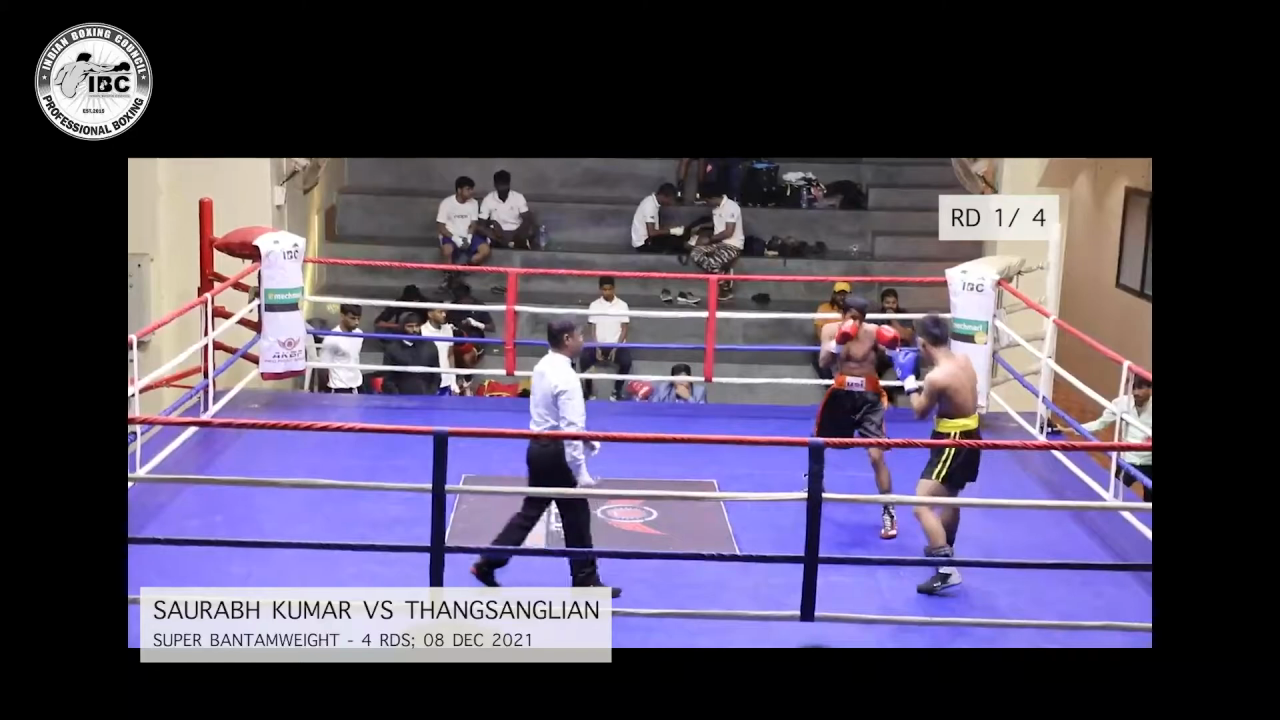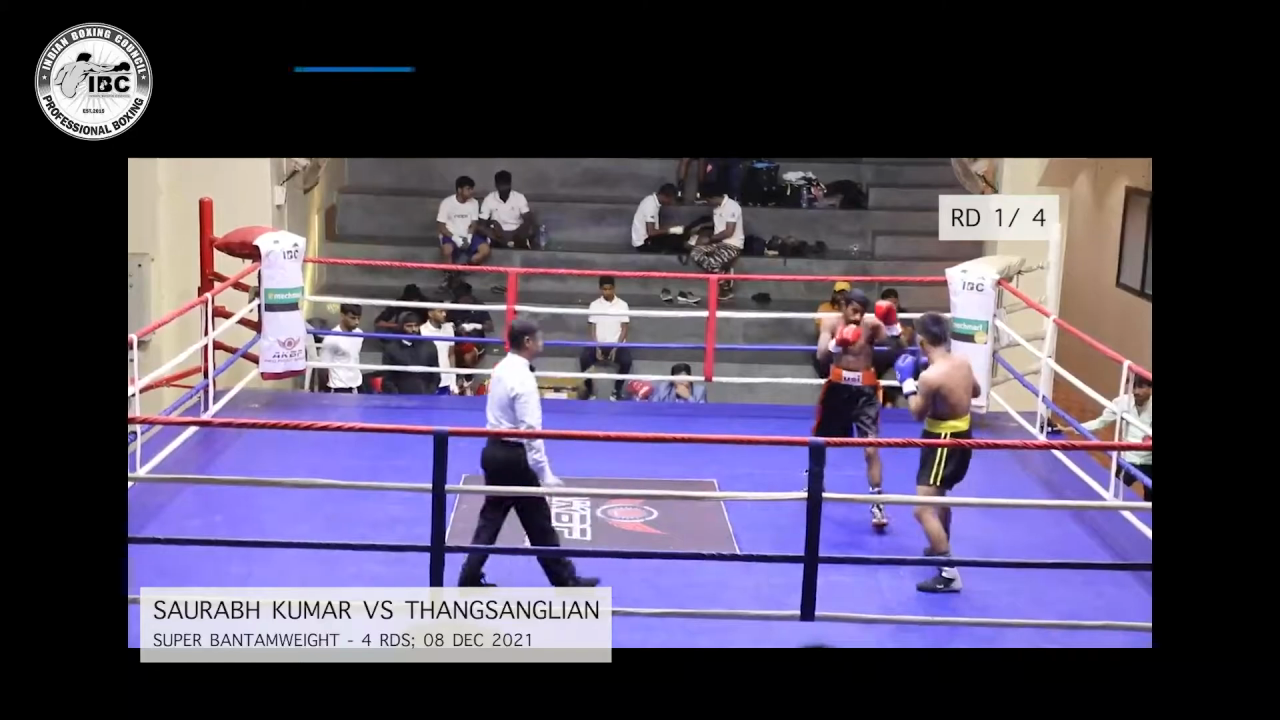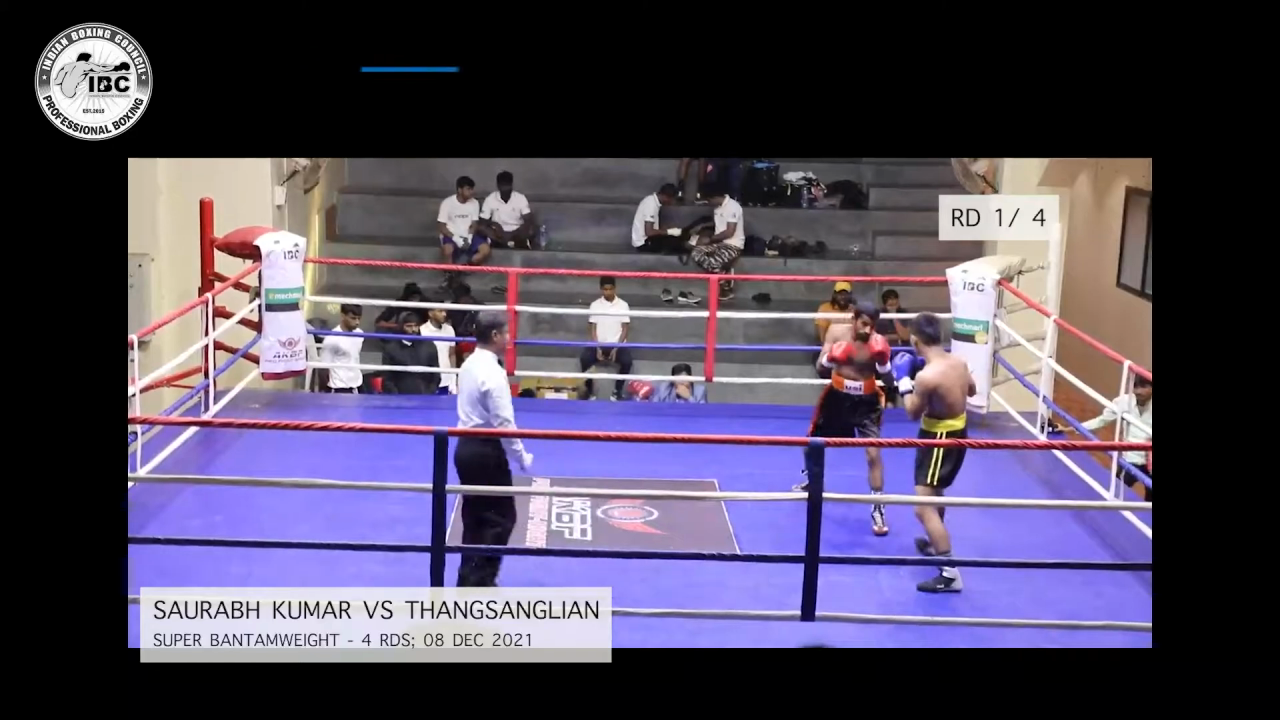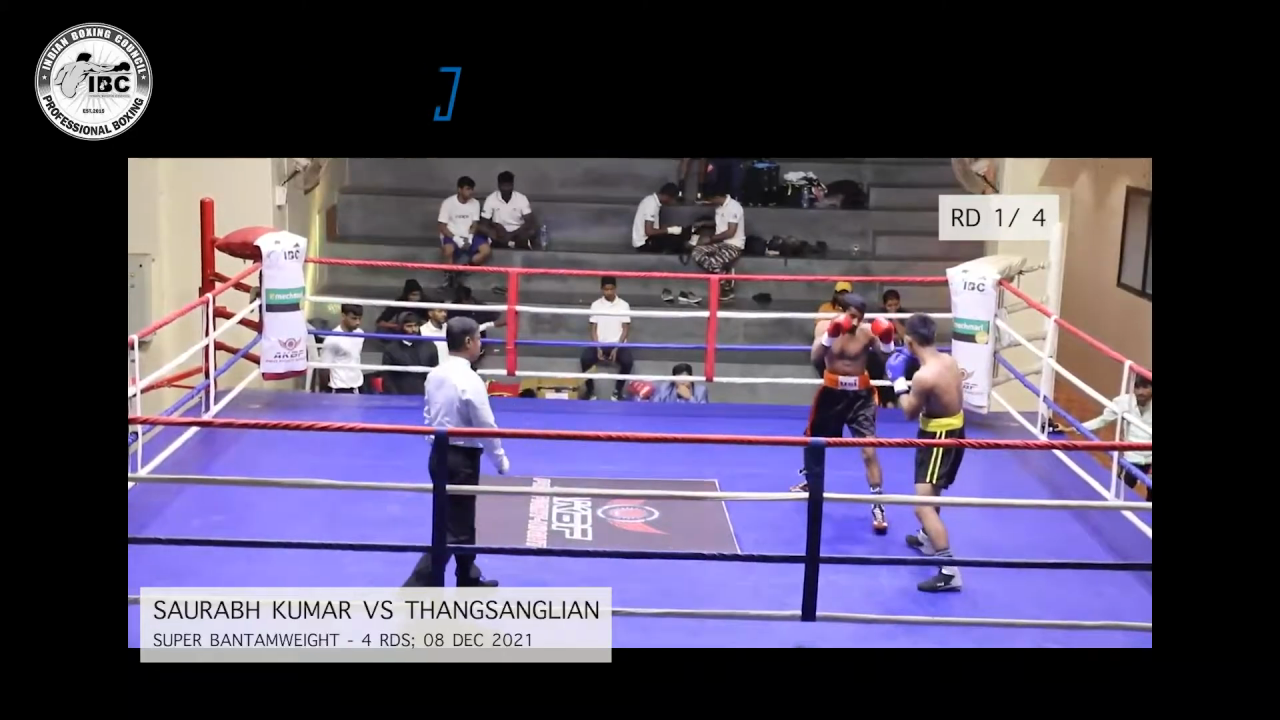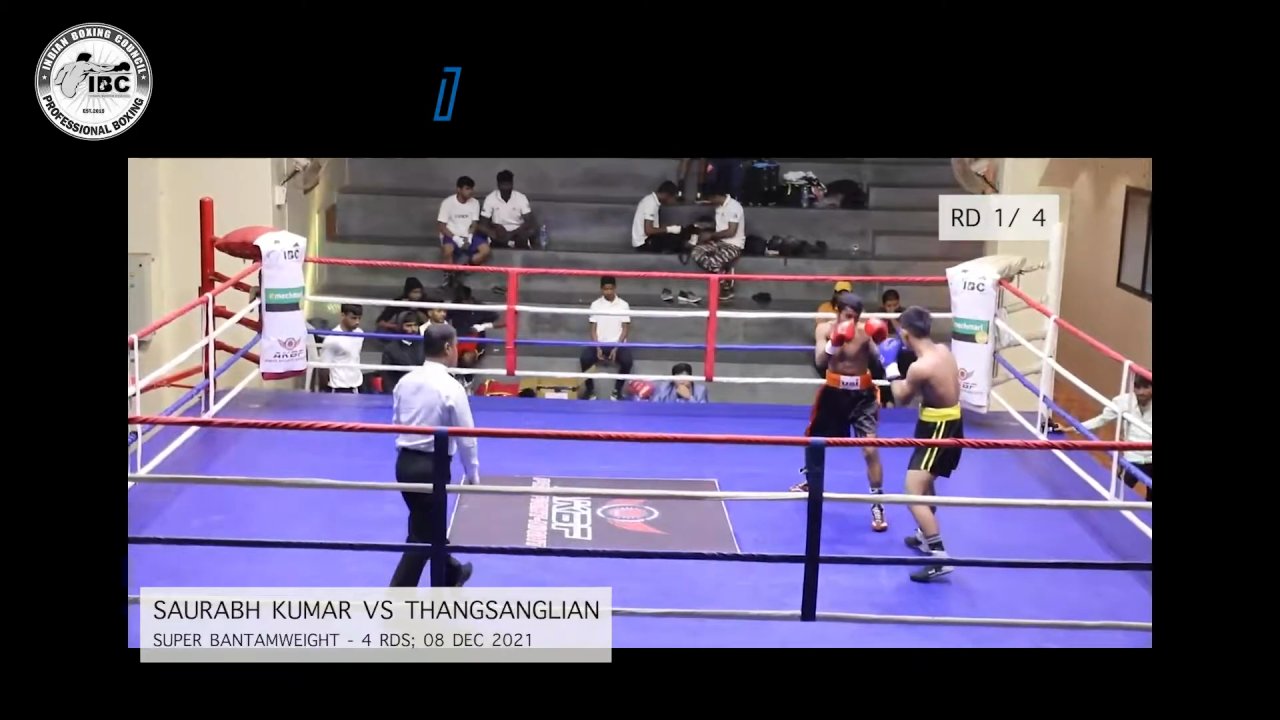
dt=0.2s
person 1, frame 1
left shoulder: (937, 377)
right shoulder: (963, 360)
left elbow: (920, 411)
left wrist: (908, 377)
left hip: (952, 442)
right hip: (968, 435)
left knee: (921, 505)
right knee: (948, 497)
left ankle: (946, 570)
right ankle: (944, 549)
person 1, frame 2
left shoulder: (929, 376)
right shoulder: (962, 362)
left elbow: (918, 414)
right elbow: (975, 391)
left wrist: (907, 381)
left hip: (943, 441)
right hip: (960, 436)
left knee: (923, 510)
right knee: (938, 498)
left ankle: (949, 574)
right ankle: (940, 547)
person 1, frame 3
left shoulder: (925, 376)
right shoulder: (958, 362)
left elbow: (913, 413)
right elbow: (971, 390)
left wrist: (903, 379)
left hip: (939, 440)
right hip: (956, 435)
left knee: (924, 509)
right knee: (934, 495)
left ankle: (949, 574)
right ankle: (934, 543)
person 1, frame 4
left shoulder: (923, 376)
right shoulder: (948, 360)
left elbow: (910, 413)
left wrist: (898, 379)
left hip: (938, 438)
right hip: (953, 433)
left knee: (923, 507)
right knee: (930, 495)
left ankle: (949, 572)
right ankle: (927, 540)
person 1, frame 5
left shoulder: (919, 367)
right shoulder: (944, 351)
left elbow: (901, 398)
left wrist: (890, 364)
left hip: (937, 430)
right hip: (949, 425)
left knee: (913, 494)
right knee: (925, 485)
left ankle: (939, 556)
right ankle: (925, 537)
person 2, frame 1
left shoulder: (543, 367)
right shoulder: (565, 376)
right elbow: (571, 428)
left wrist: (585, 437)
right wrist: (581, 472)
left hip: (538, 447)
right hip: (555, 452)
left knee: (530, 511)
right knee: (577, 517)
left ankle: (487, 564)
right ankle: (586, 582)
person 2, frame 2
left shoulder: (500, 370)
right shoulder: (522, 378)
right elbow: (529, 429)
right wrist: (544, 473)
left hip: (494, 451)
right hip: (513, 456)
left knee: (491, 517)
right knee: (538, 520)
left ankle: (470, 577)
right ankle: (565, 580)
person 2, frame 3
left shoulder: (469, 365)
right shoulder: (492, 373)
right elbow: (503, 423)
right wrist: (522, 458)
left hip: (466, 448)
right hip: (486, 452)
left knee: (474, 518)
right knee: (501, 519)
left ankle: (470, 580)
right ankle: (479, 582)
person 2, frame 4
left shoulder: (435, 375)
right shoulder: (470, 381)
right elbow: (487, 428)
right wrist: (501, 459)
left hip: (438, 455)
right hip: (460, 460)
left knee: (459, 524)
right knee: (455, 532)
left ankle: (469, 578)
right ankle: (415, 588)
person 2, frame 5
left shoulder: (405, 381)
right shoulder: (451, 388)
right elbow: (465, 437)
right wrist: (472, 473)
left hip: (405, 462)
right hip: (430, 467)
left knee: (431, 526)
right knee: (423, 537)
left ankle: (451, 575)
person 3, frame 1
left shoulder: (873, 332)
right shoulder: (830, 330)
right elbow: (823, 364)
left wrist: (893, 348)
right wrist: (838, 342)
left hip: (869, 397)
right hip: (841, 394)
left knee: (876, 456)
left ankle: (888, 512)
person 3, frame 2
left shoulder: (872, 324)
right shoulder: (831, 324)
right elbow: (821, 356)
left wrist: (891, 324)
right wrist: (837, 344)
left hip: (865, 391)
right hip: (837, 388)
left knee: (871, 450)
right knee: (818, 440)
left ankle: (877, 504)
person 3, frame 3
left shoulder: (877, 341)
right shoulder: (836, 332)
right elbow: (819, 368)
left wrist: (883, 361)
right wrist: (828, 360)
left hip: (865, 399)
right hip: (837, 394)
left knee: (873, 454)
right knee: (812, 443)
left ankle: (878, 510)
right ankle: (813, 483)
person 3, frame 4
left shoulder: (868, 332)
right shoulder: (826, 327)
right elbow: (815, 359)
left wrist: (887, 341)
right wrist: (830, 335)
left hip: (860, 395)
right hip: (832, 392)
left knee: (869, 451)
left ankle: (878, 507)
right ankle: (811, 483)
person 3, frame 5
left shoulder: (866, 332)
right shoulder: (825, 329)
right elbow: (820, 363)
right wrist: (834, 342)
left hip: (862, 394)
right hip: (834, 392)
left knee: (870, 450)
right knee: (813, 441)
left ankle: (877, 505)
right ankle: (812, 483)
